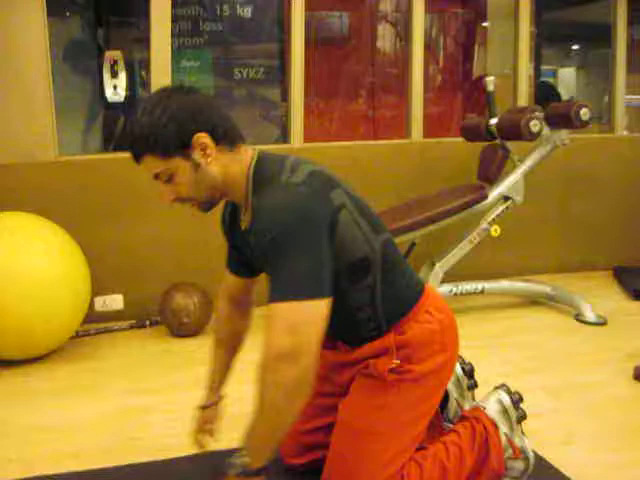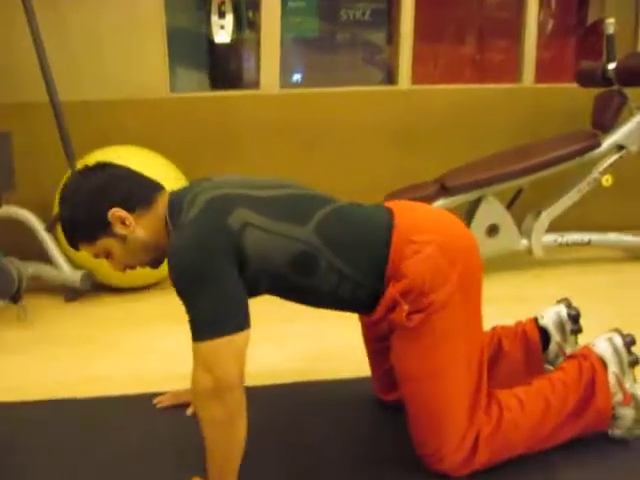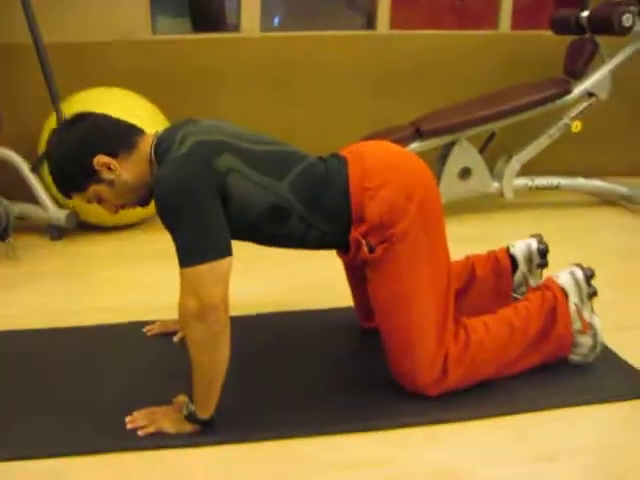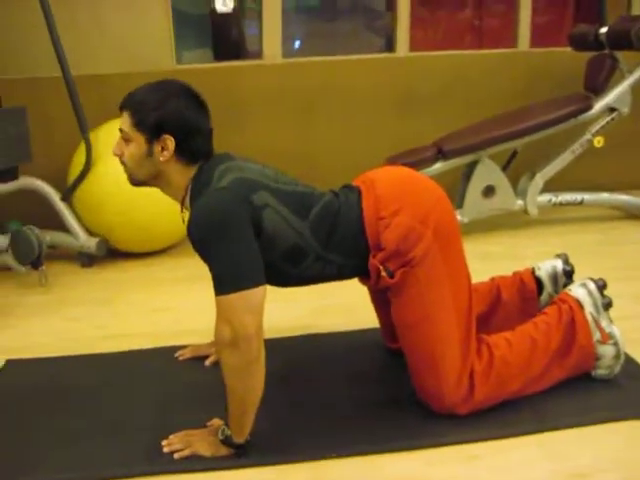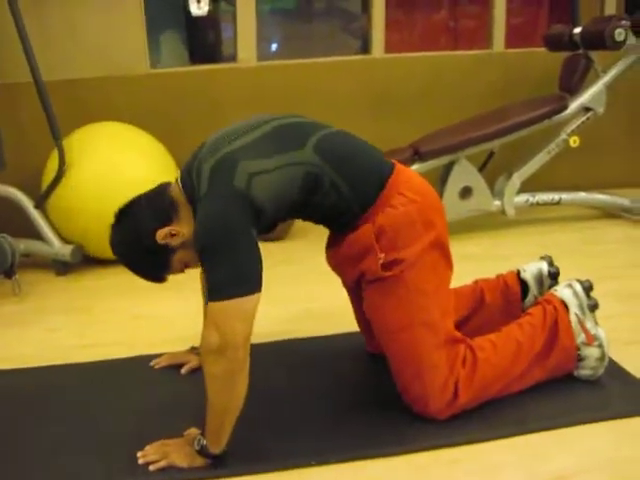
dt=1s
person 1, frame 1
left shoulder: (290, 205)
right shoulder: (240, 208)
left elbow: (288, 353)
right elbow: (233, 302)
right wrist: (212, 396)
left hip: (407, 343)
right hip: (350, 338)
left ankle: (489, 435)
right ankle: (437, 400)
person 1, frame 2
left shoulder: (193, 247)
right shoulder: (202, 206)
left elbow: (223, 386)
right wrist: (204, 386)
left hip: (426, 266)
right hip: (409, 241)
right knee: (396, 392)
right ankle: (540, 339)
person 1, frame 3
left shoulder: (178, 182)
right shoulder: (180, 145)
left elbow: (210, 308)
left wrist: (196, 414)
right wrist: (192, 315)
left hip: (387, 199)
right hip: (370, 174)
left knee: (425, 367)
right knee: (380, 317)
left ankle: (559, 307)
right ankle: (513, 266)
person 1, frame 4
left shoulder: (214, 213)
right shoulder: (216, 177)
left elbow: (245, 337)
left wrist: (232, 437)
right wrist: (223, 340)
left hip: (404, 224)
right hip: (388, 199)
left knee: (452, 388)
right knee: (405, 339)
left ankle: (576, 320)
right ankle: (538, 286)
person 1, frame 5
left shoulder: (220, 213)
right shoulder: (198, 179)
left elbow: (231, 345)
left wrist: (207, 448)
right wrist: (206, 348)
left hip: (395, 219)
right hip: (368, 214)
left knee: (435, 388)
right knee: (388, 338)
left ankle: (561, 320)
right ankle: (523, 287)
